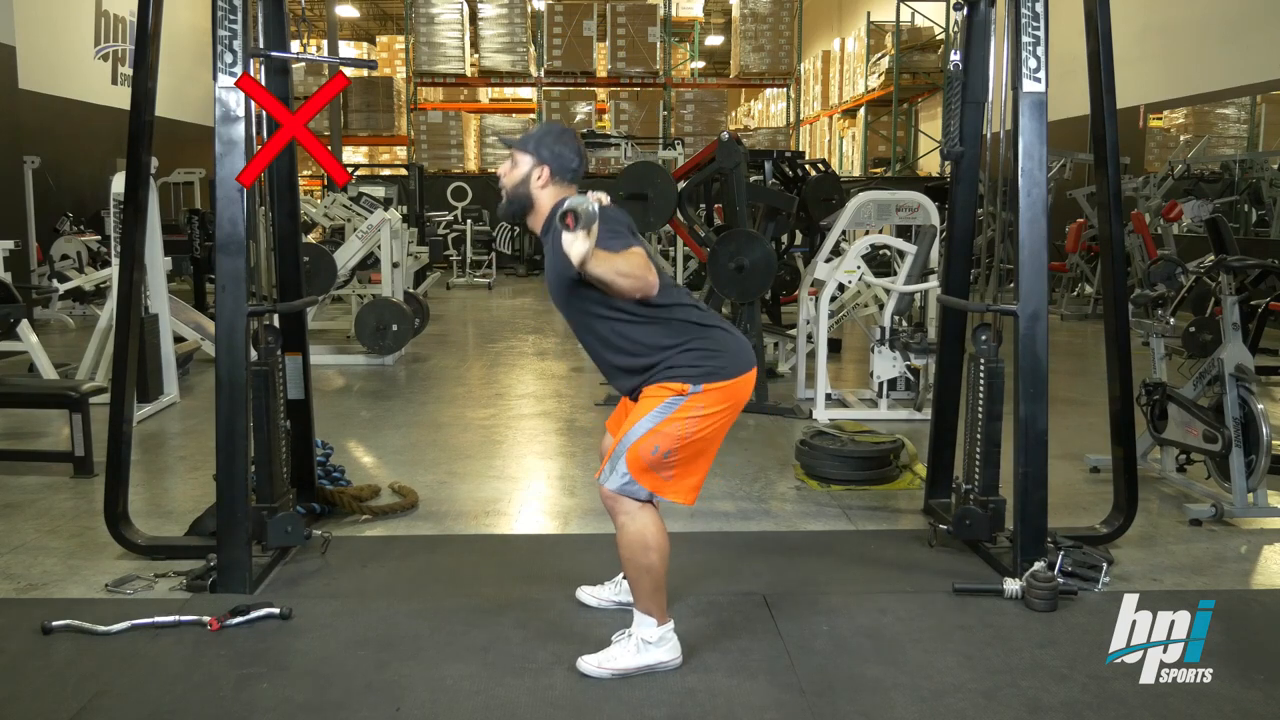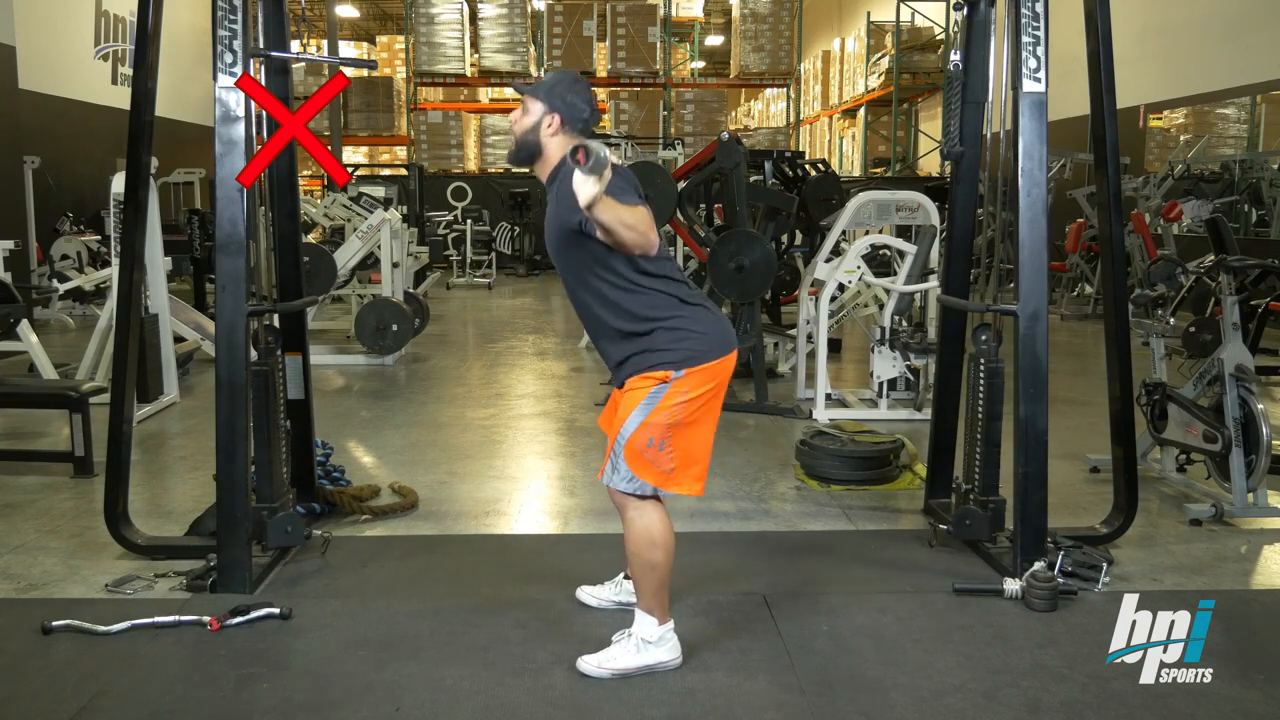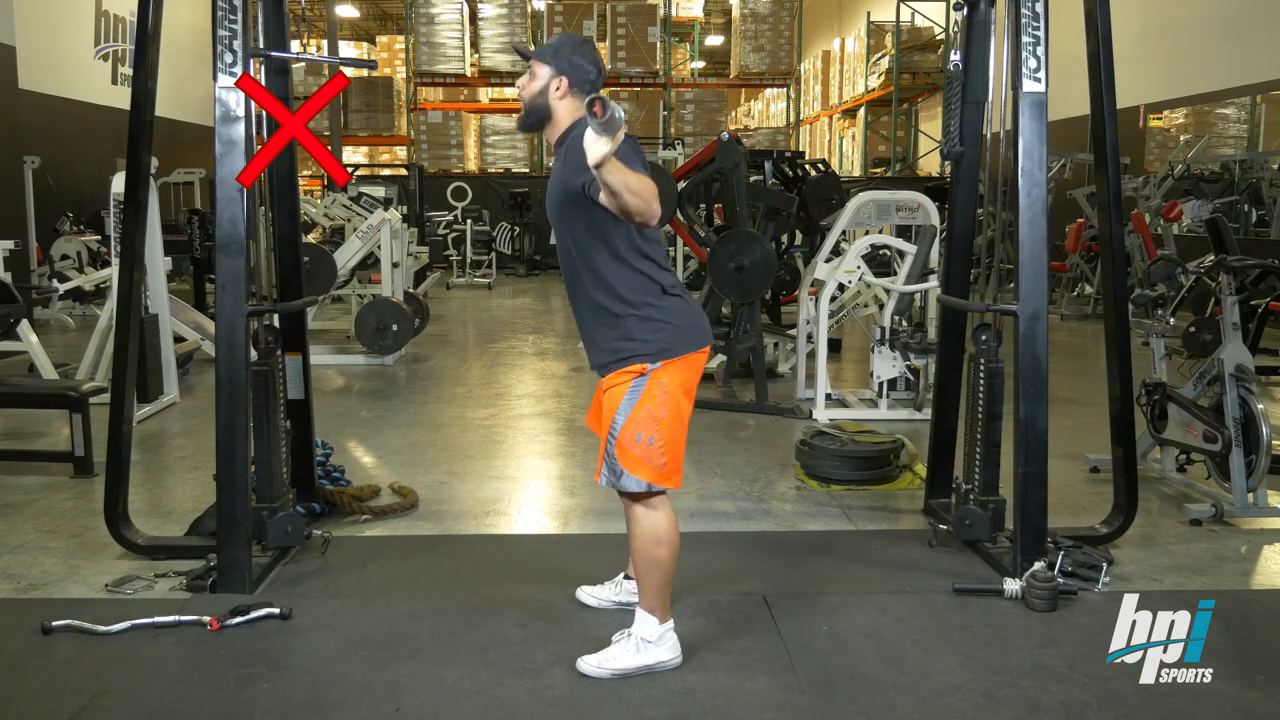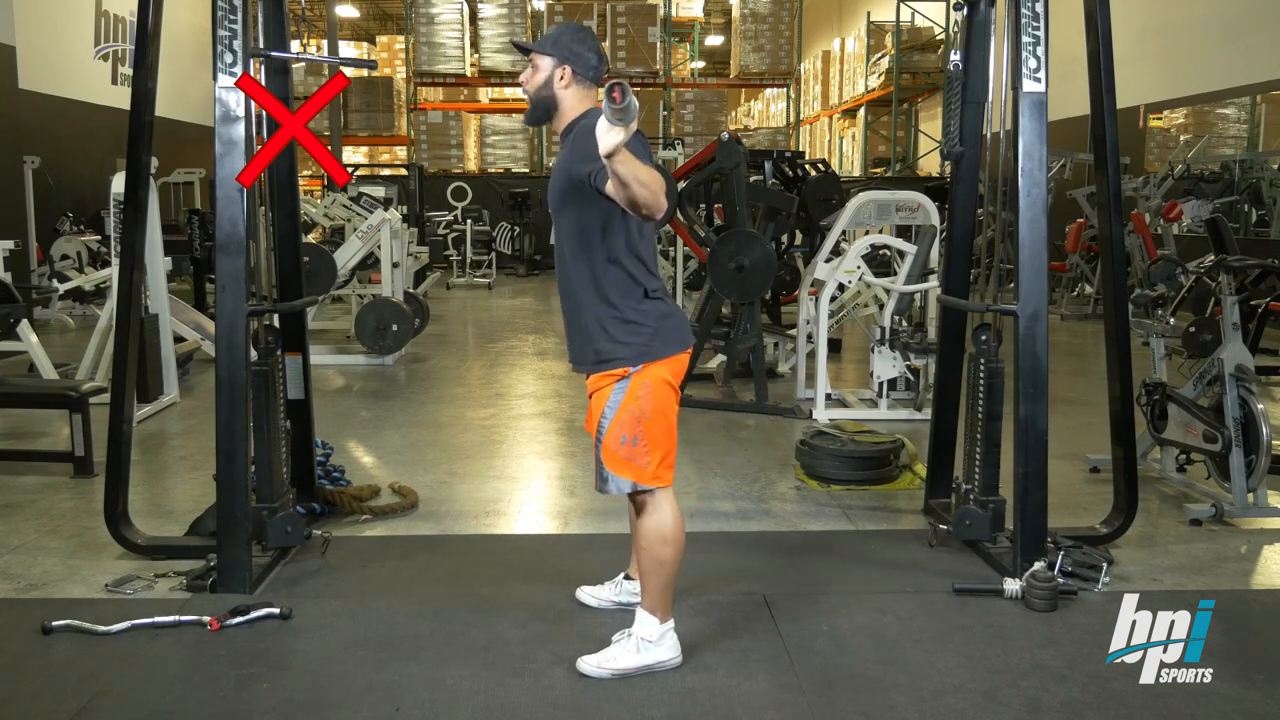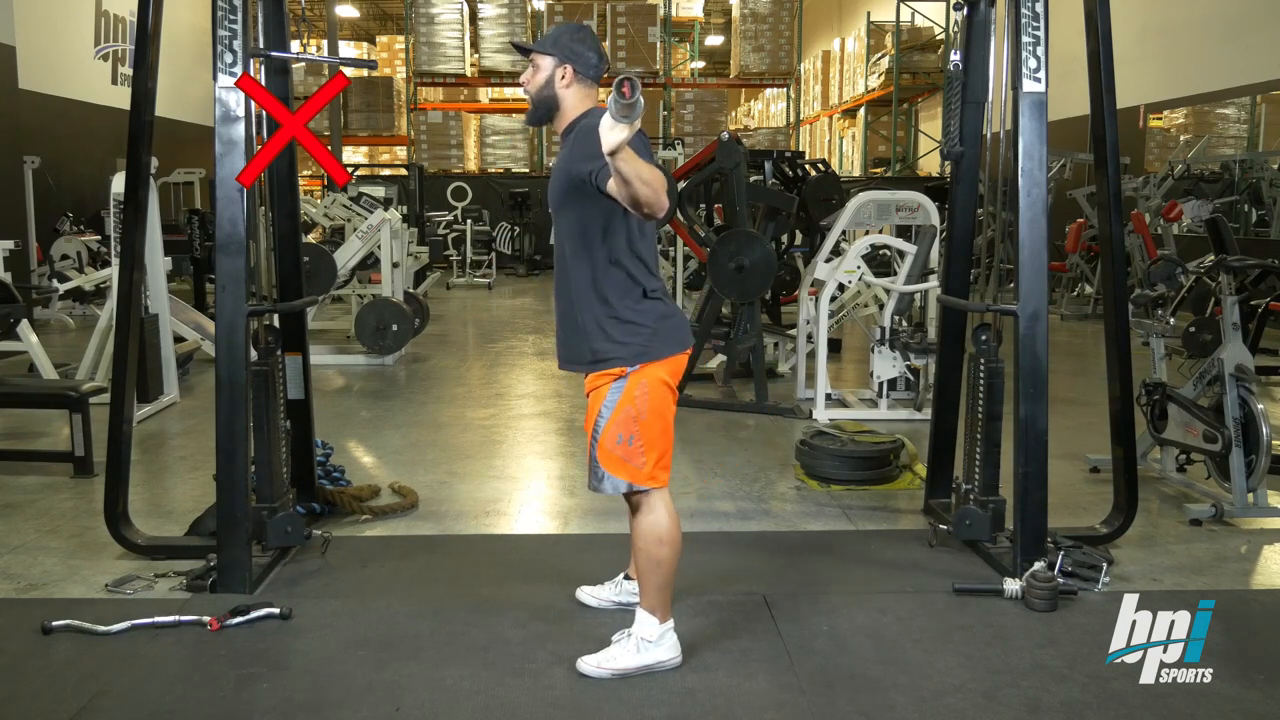
dt=0.2s
person 1, frame 1
left shoulder: (572, 220)
right shoulder: (562, 227)
left elbow: (643, 280)
left wrist: (586, 259)
left hip: (706, 371)
right hip: (685, 365)
left knee: (622, 487)
right knee: (616, 455)
left ankle: (654, 637)
right ankle: (636, 581)
person 1, frame 2
left shoulder: (585, 171)
right shoulder: (567, 182)
left elbow: (644, 238)
left wrist: (594, 202)
left hip: (683, 352)
right hip: (661, 348)
left knee: (630, 483)
right knee: (626, 469)
left ankle: (654, 637)
right ankle: (637, 580)
person 1, frame 3
left shoulder: (592, 140)
right shoulder: (575, 149)
left elbow: (646, 207)
left wrist: (604, 162)
left hip: (654, 344)
right hip: (635, 341)
left knee: (640, 484)
right knee: (629, 477)
left ankle: (655, 636)
right ankle: (637, 580)
person 1, frame 4
left shoulder: (598, 137)
right shoulder: (582, 140)
left elbow: (652, 201)
left wrist: (617, 153)
left hip: (635, 345)
right hip: (622, 340)
left knee: (645, 484)
right knee: (634, 479)
left ankle: (655, 636)
right ankle: (638, 580)
person 1, frame 5
left shoulder: (597, 135)
right shoulder: (584, 139)
left elbow: (654, 200)
left wrist: (622, 151)
left hip: (632, 345)
right hip: (620, 340)
left knee: (643, 484)
right knee: (632, 478)
left ankle: (654, 636)
right ankle: (638, 580)
